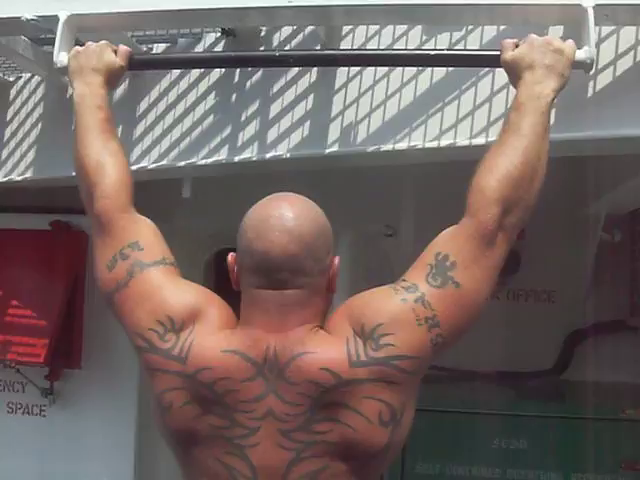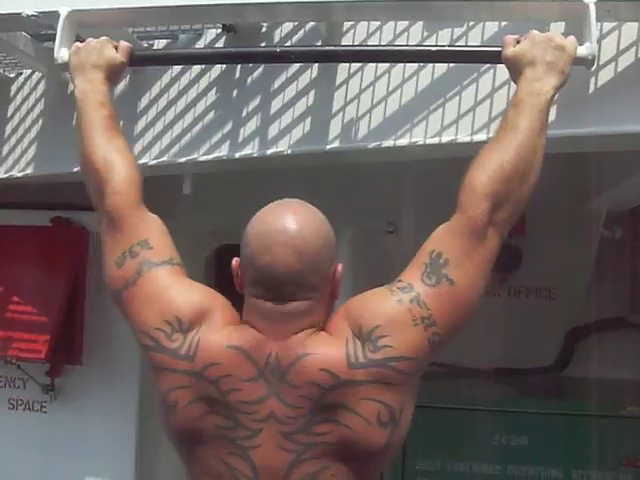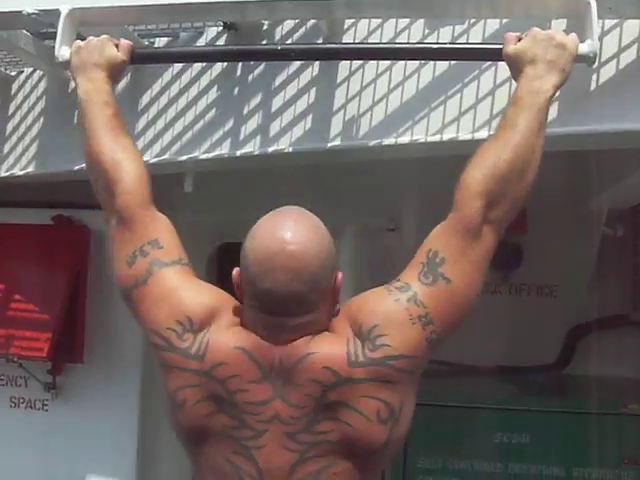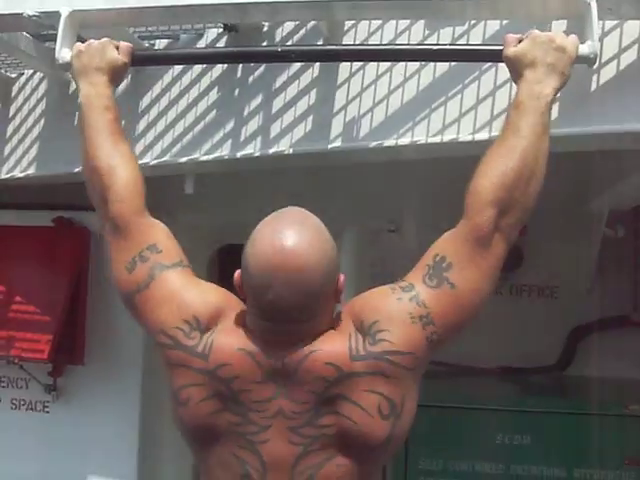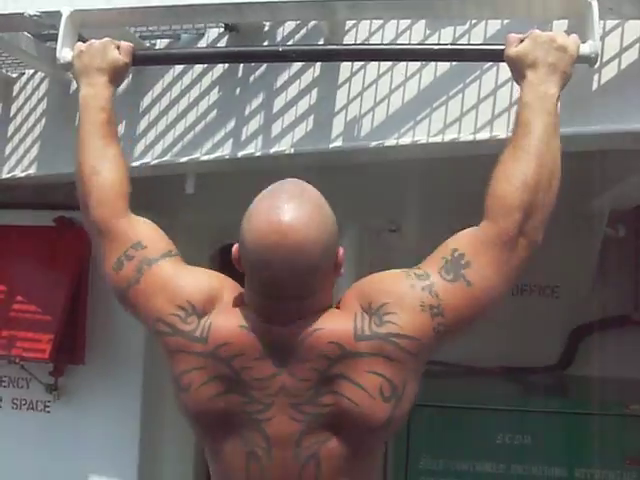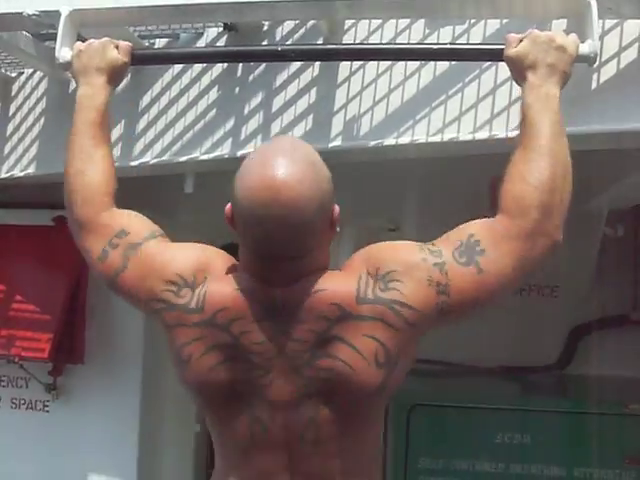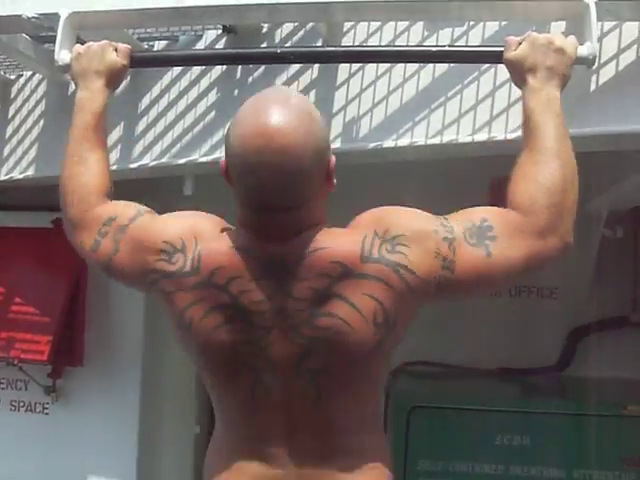
dt=0.1s
person 1, frame 1
left shoulder: (182, 344)
right shoulder: (377, 352)
left elbow: (109, 207)
right elbow: (494, 215)
left wrist: (90, 86)
right wrist: (537, 87)
person 1, frame 2
left shoulder: (188, 345)
right shoulder: (376, 353)
left elbow: (118, 203)
right elbow: (485, 212)
left wrist: (92, 82)
right wrist: (537, 84)
person 1, frame 3
left shoulder: (195, 343)
right shoulder: (380, 353)
left elbow: (126, 204)
right elbow: (481, 210)
left wrist: (94, 80)
right wrist: (537, 81)
person 1, frame 4
left shoulder: (198, 345)
right shoulder: (382, 352)
left elbow: (121, 211)
right elbow: (491, 218)
left wrist: (96, 83)
right wrist: (537, 84)
person 1, frame 5
left shoulder: (196, 321)
right shoulder: (387, 325)
left elbow: (105, 215)
right elbow: (514, 221)
left wrist: (95, 86)
right wrist: (540, 84)
person 1, frame 6
left shoulder: (194, 299)
right shoulder: (382, 300)
left elbow: (89, 216)
right elbow: (537, 224)
left wrist: (93, 84)
right wrist: (541, 84)
person 1, frame 7
left shoulder: (184, 252)
right shoulder: (388, 251)
left elbow: (83, 220)
right elbow: (545, 227)
left wrist: (92, 90)
right wrist: (542, 89)
